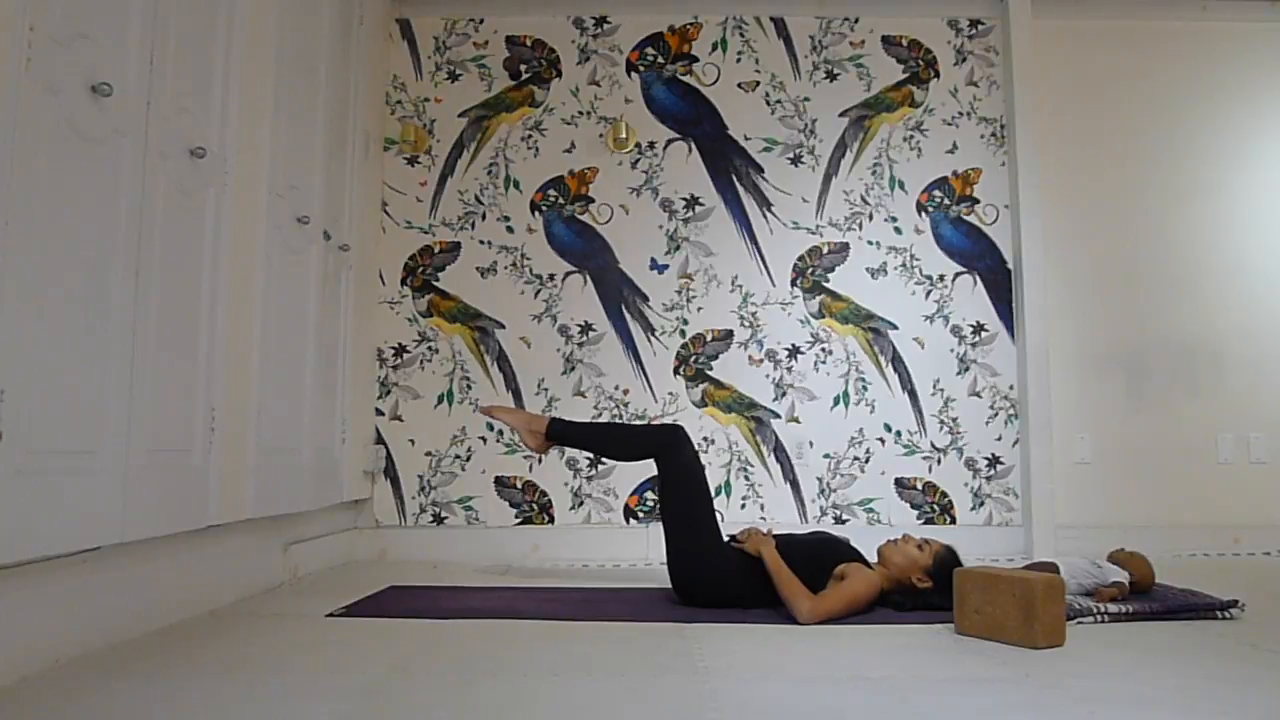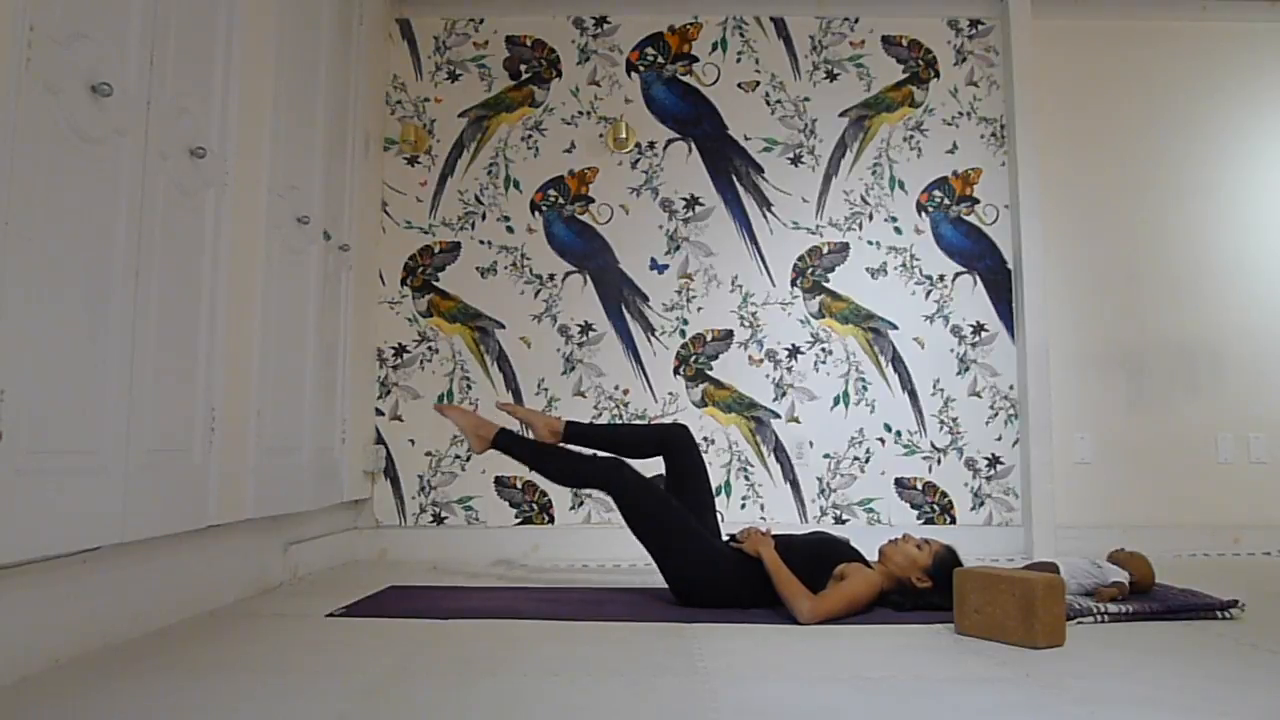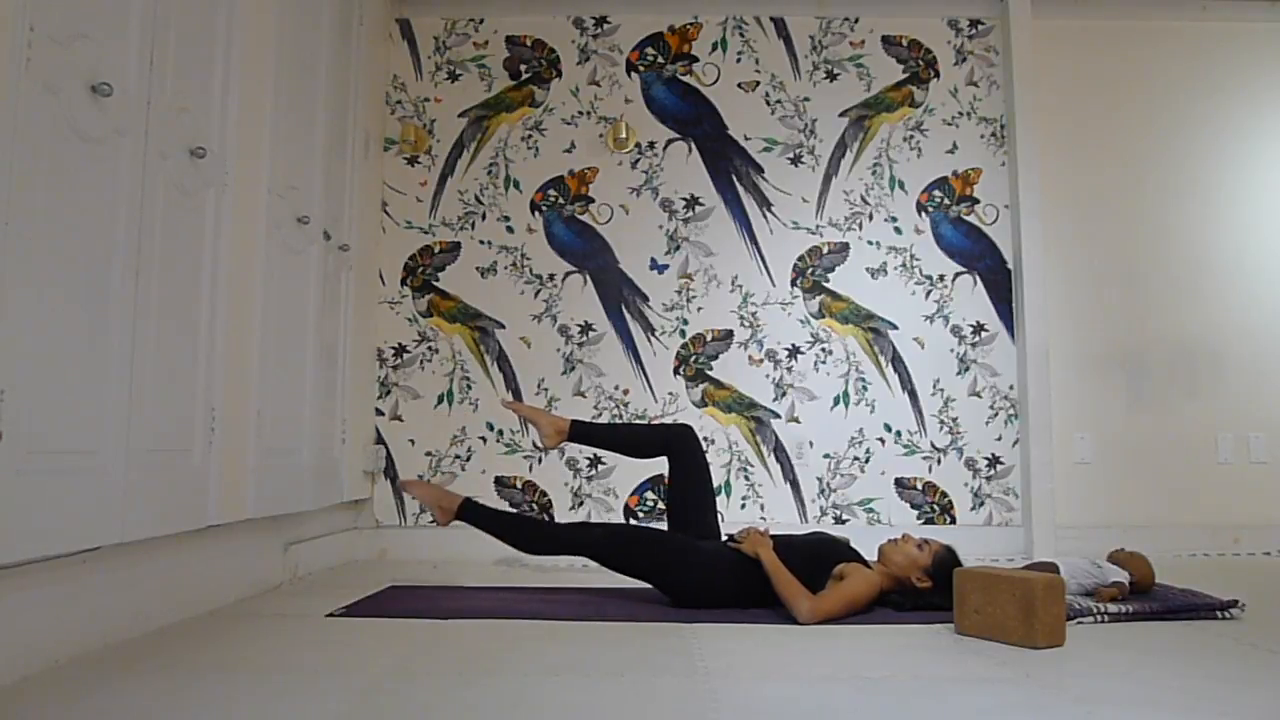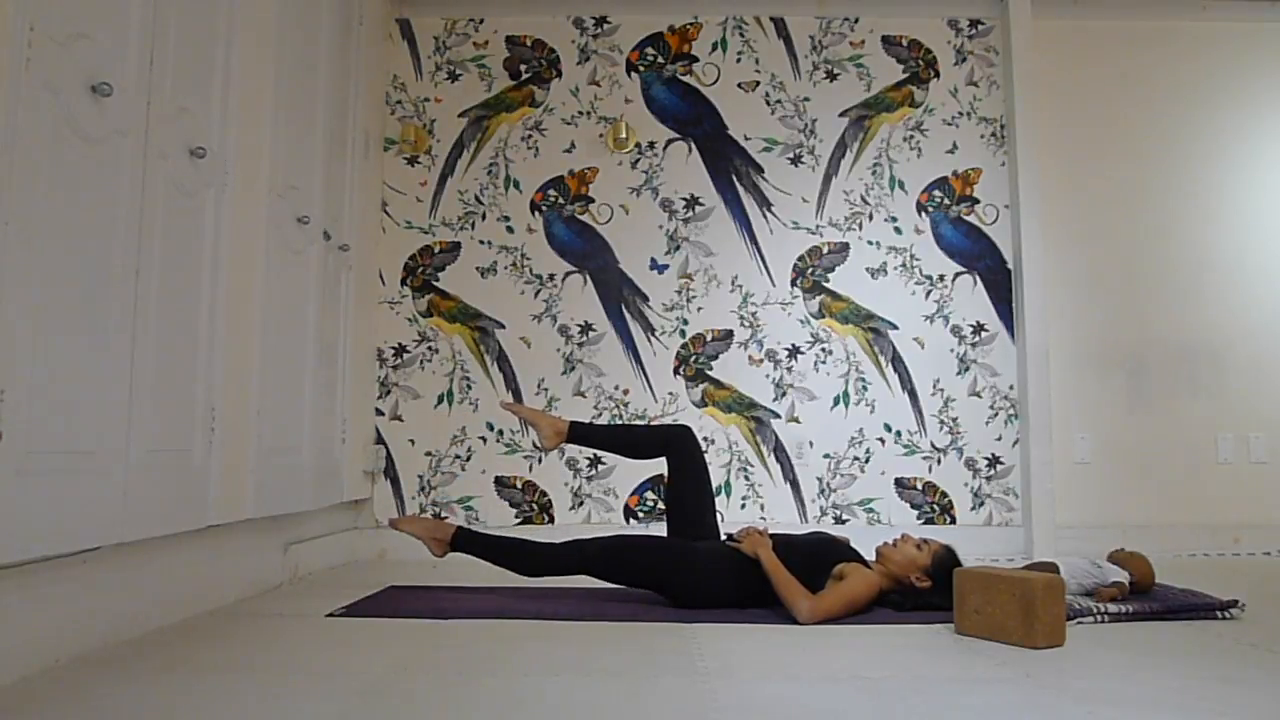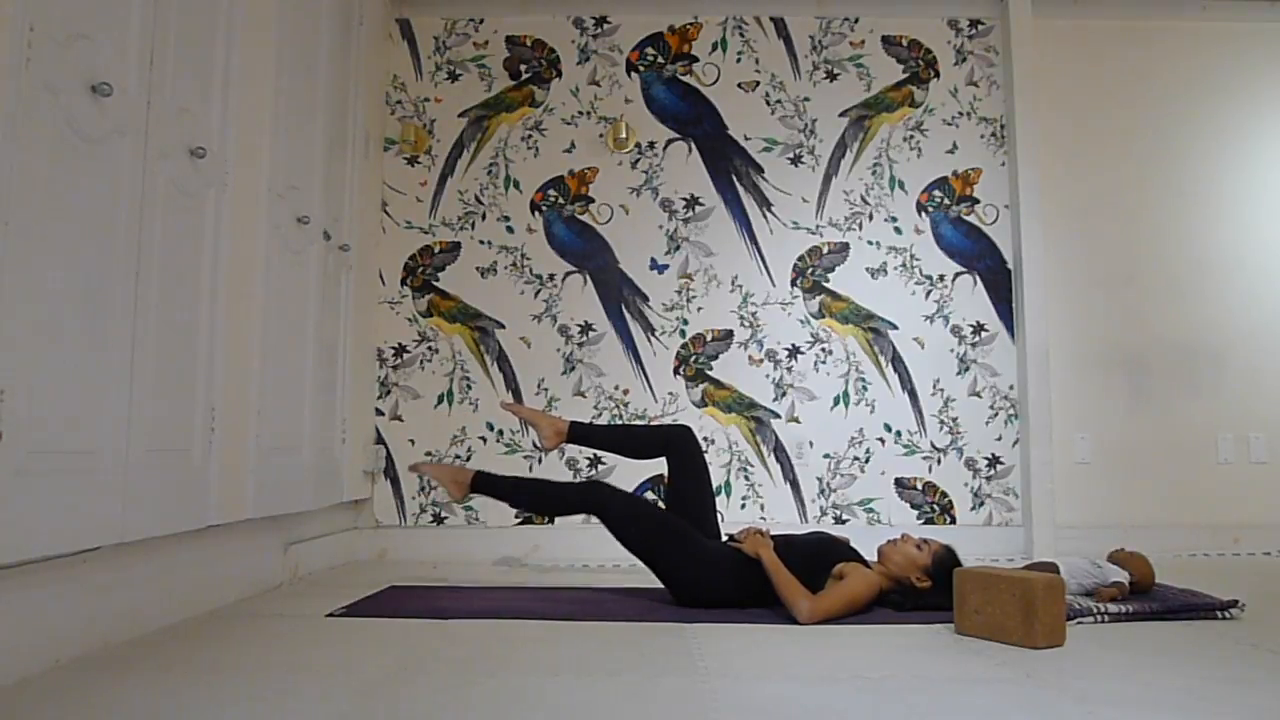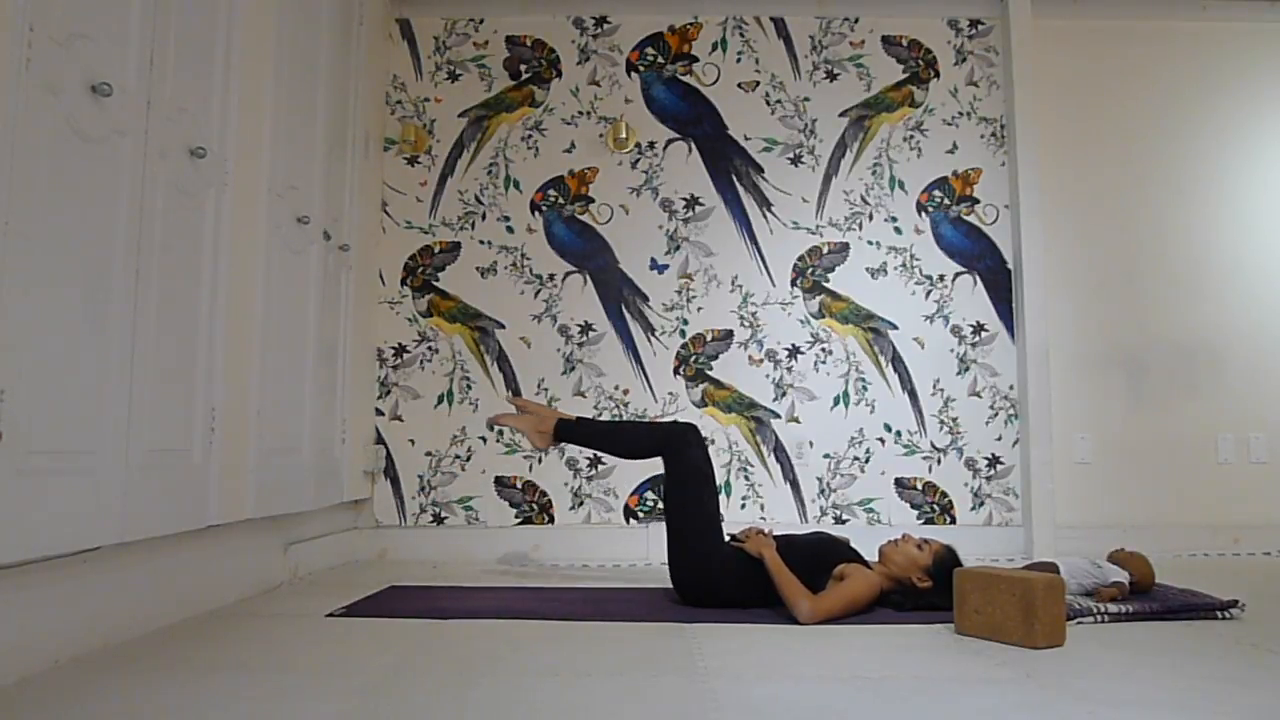
dt=0.7s
person 1, frame 1
left shoulder: (866, 584)
right shoulder: (860, 569)
left elbow: (807, 610)
left wrist: (765, 551)
right wrist: (762, 540)
left hip: (712, 577)
right hip: (720, 565)
left knee: (668, 443)
right knee: (673, 437)
left ankle: (546, 428)
right ankle: (550, 432)
person 1, frame 2
left shoulder: (867, 584)
right shoulder: (860, 568)
left elbow: (808, 608)
left wrist: (765, 552)
right wrist: (761, 540)
left hip: (713, 578)
right hip: (718, 559)
left knee: (614, 473)
right knee: (676, 437)
left ankle: (495, 438)
right ankle: (560, 431)
person 1, frame 3
left shoulder: (865, 586)
right shoulder: (857, 565)
left elbow: (807, 610)
left wrist: (764, 552)
right wrist: (760, 539)
left hip: (710, 579)
right hip: (712, 555)
left knee: (581, 535)
right knee: (680, 438)
left ankle: (459, 507)
right ankle: (564, 430)
person 1, frame 4
left shoulder: (866, 585)
right shoulder: (855, 562)
left elbow: (807, 609)
left wrist: (762, 552)
right wrist: (763, 539)
left hip: (710, 578)
right hip: (712, 553)
left knee: (574, 553)
right knee: (678, 438)
left ankle: (454, 538)
right ankle: (564, 431)
person 1, frame 5
left shoulder: (866, 586)
right shoulder: (856, 565)
left elbow: (806, 609)
left wrist: (763, 552)
right wrist: (763, 537)
left hip: (711, 578)
right hip: (714, 558)
left knee: (599, 494)
right knee: (679, 438)
left ankle: (474, 483)
right ankle: (564, 431)
person 1, frame 6
left shoulder: (866, 586)
right shoulder: (857, 567)
left elbow: (808, 609)
left wrist: (767, 552)
right wrist: (762, 539)
left hip: (711, 575)
right hip: (721, 562)
left knee: (676, 443)
right knee: (685, 436)
left ankle: (555, 431)
right ankle: (565, 425)
